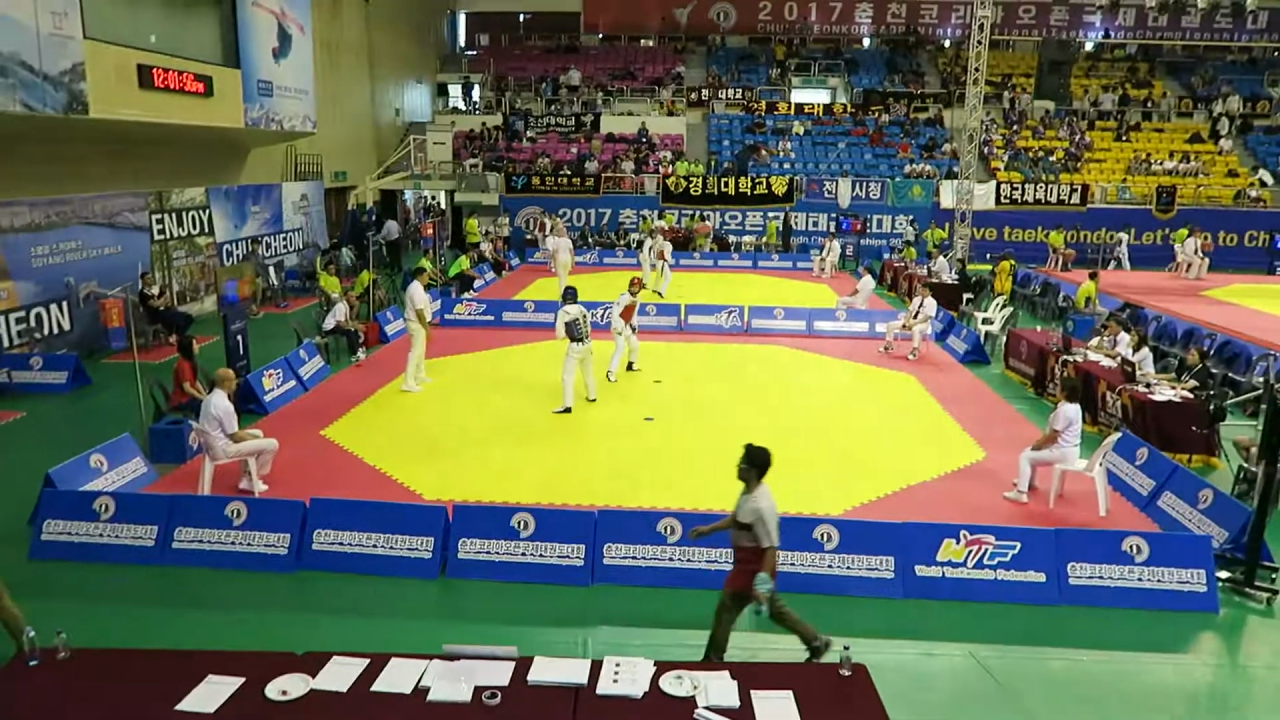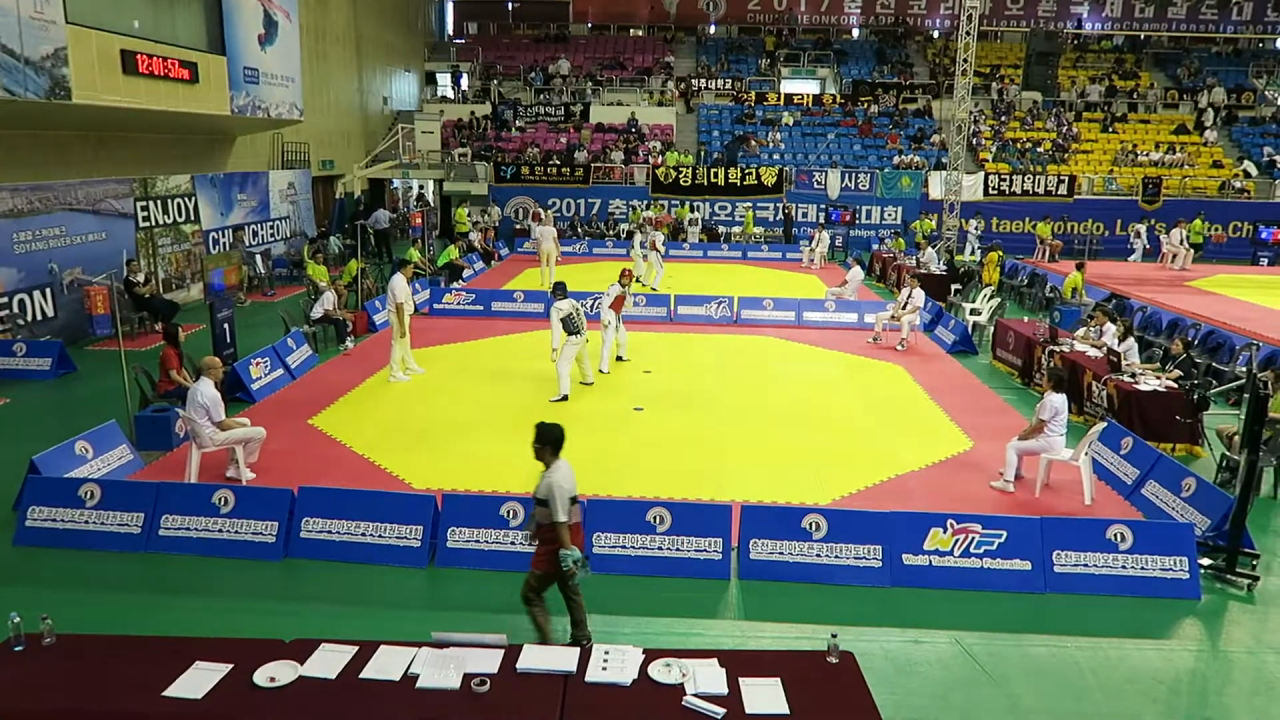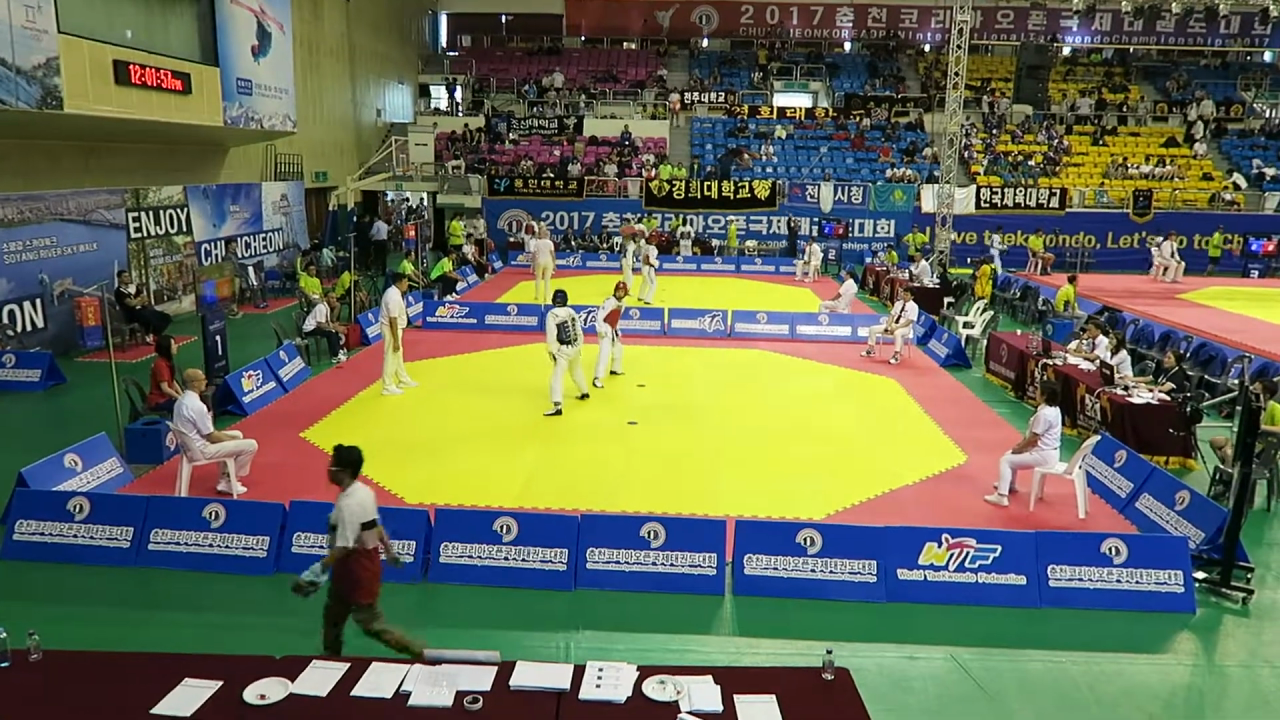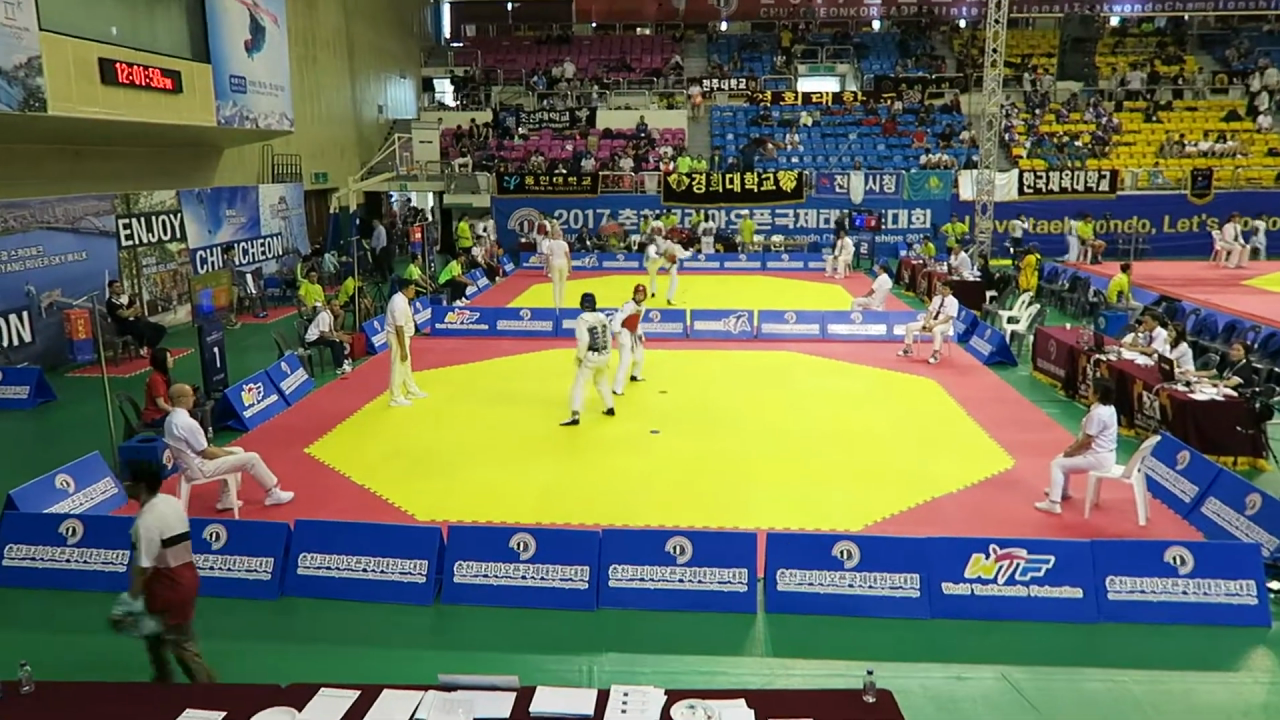
dt=0.7s
person 1, frame 1
left shoulder: (761, 505)
right shoulder: (750, 492)
left elbow: (770, 547)
right elbow: (736, 518)
left wrist: (762, 581)
right wrist: (709, 529)
left hip: (754, 567)
right hip: (748, 562)
left knee: (725, 610)
right knee: (776, 610)
left ankle: (712, 660)
right ankle: (817, 643)
person 1, frame 2
left shoulder: (555, 480)
right shoulder: (561, 466)
left elbow: (561, 522)
left wrist: (568, 554)
right wrist: (536, 526)
left hip: (558, 543)
right hip: (569, 538)
left knee: (530, 593)
right knee: (570, 592)
left ankle: (546, 644)
right ankle: (581, 639)
person 1, frame 3
left shoulder: (348, 504)
right shoulder: (363, 491)
left elbow: (342, 548)
right elbow: (377, 526)
left wrist: (316, 572)
right wrist: (389, 550)
left hip: (357, 567)
right hip: (365, 561)
left knee: (371, 623)
right knee: (333, 612)
left ankle: (419, 653)
right ankle: (331, 656)
person 1, frame 4
left shoulder: (147, 521)
right shoulder: (172, 503)
left elbow: (144, 569)
left wrist: (127, 604)
left hip: (167, 586)
right hip: (185, 578)
left knee: (181, 643)
right knee: (154, 635)
right ankle: (163, 681)
